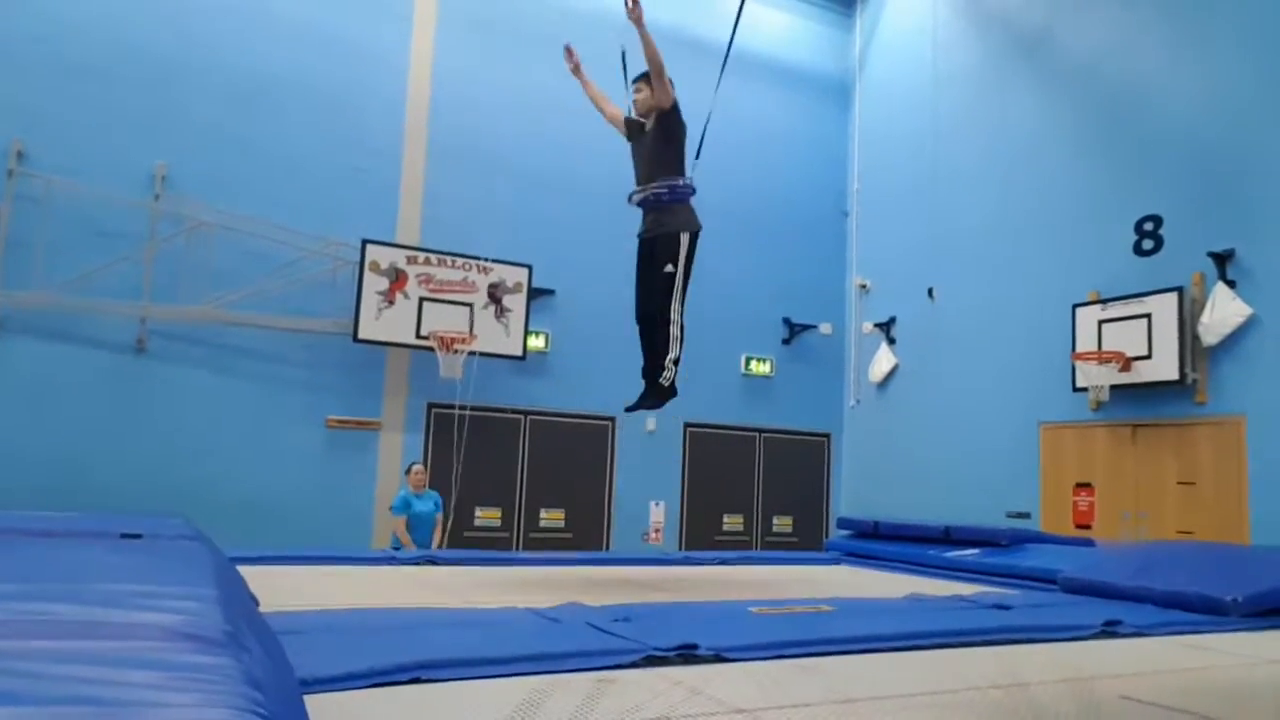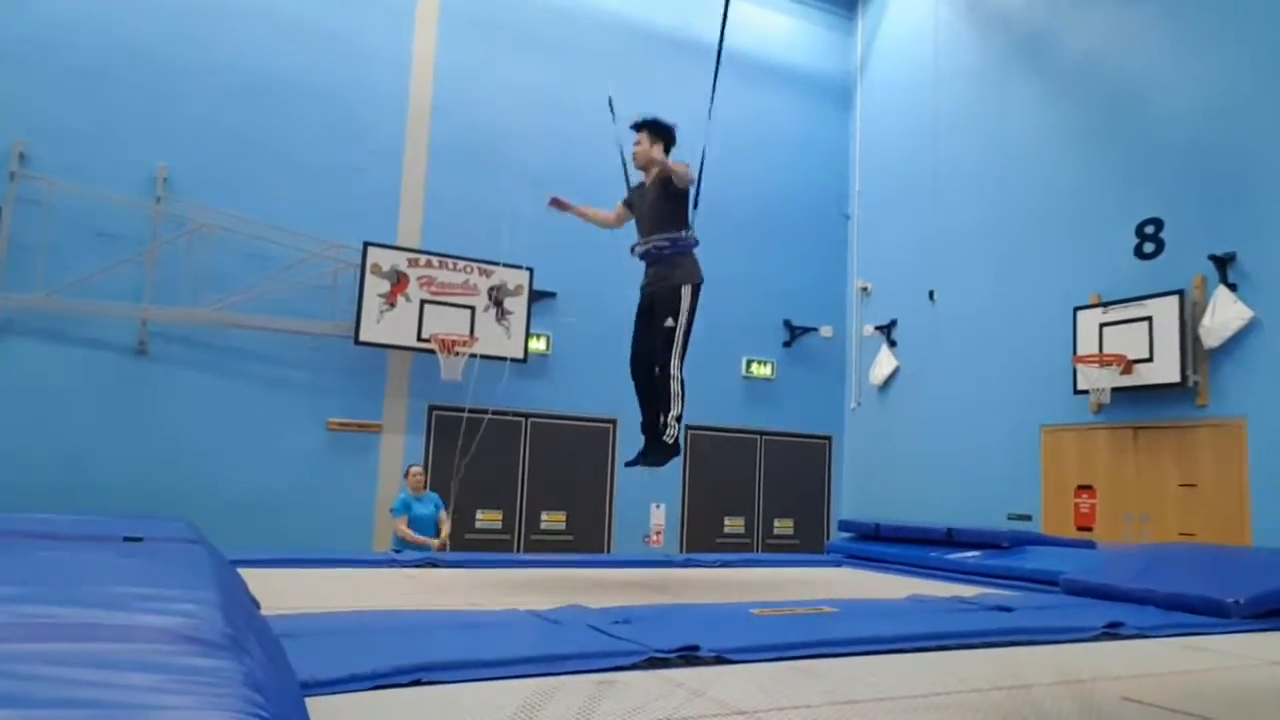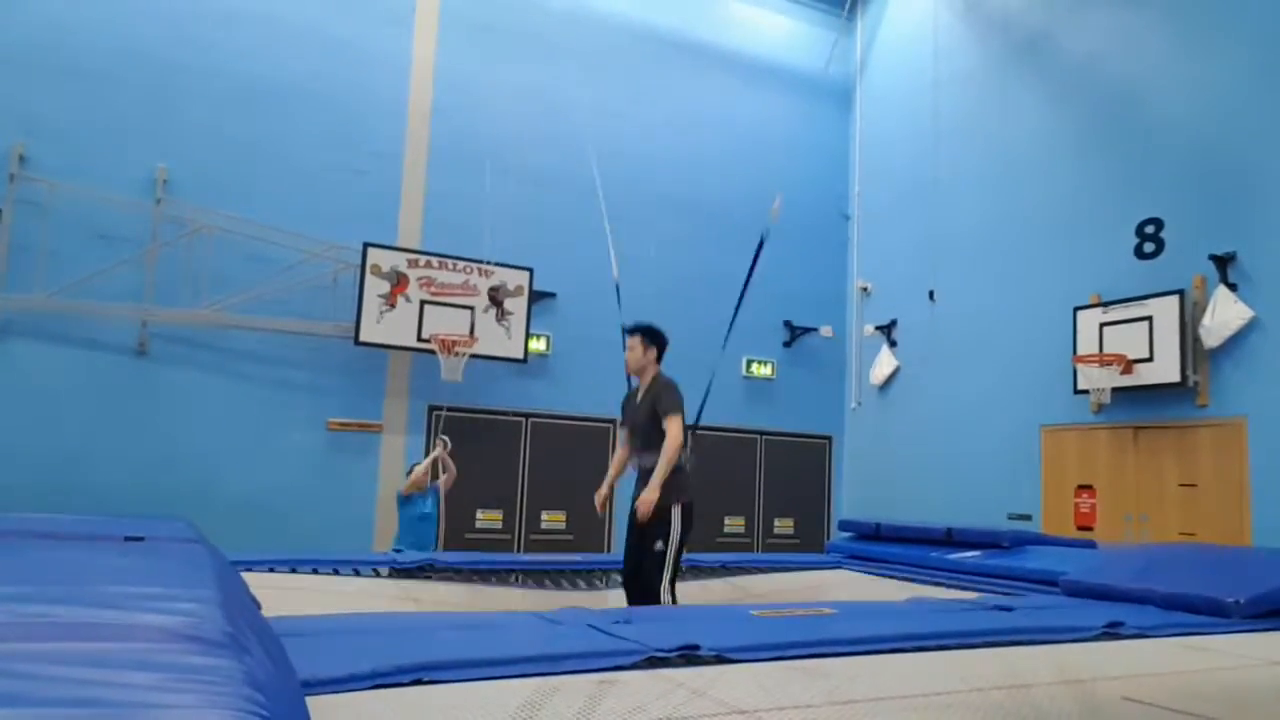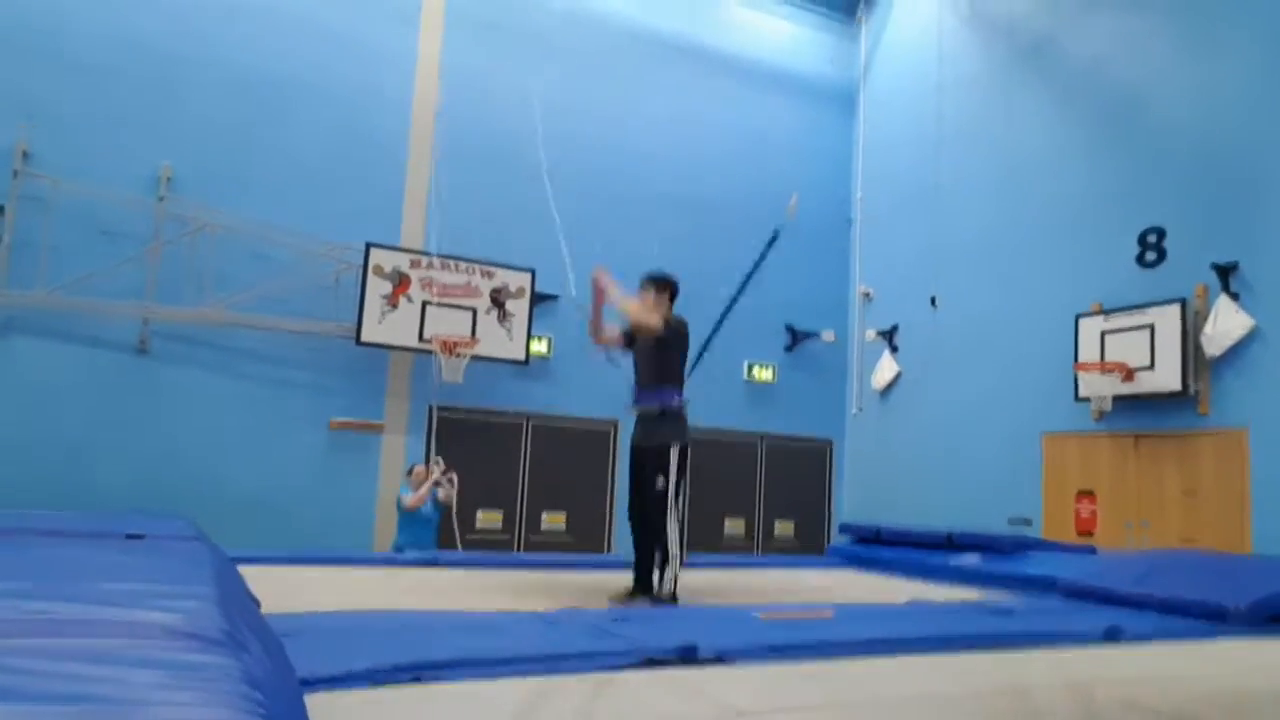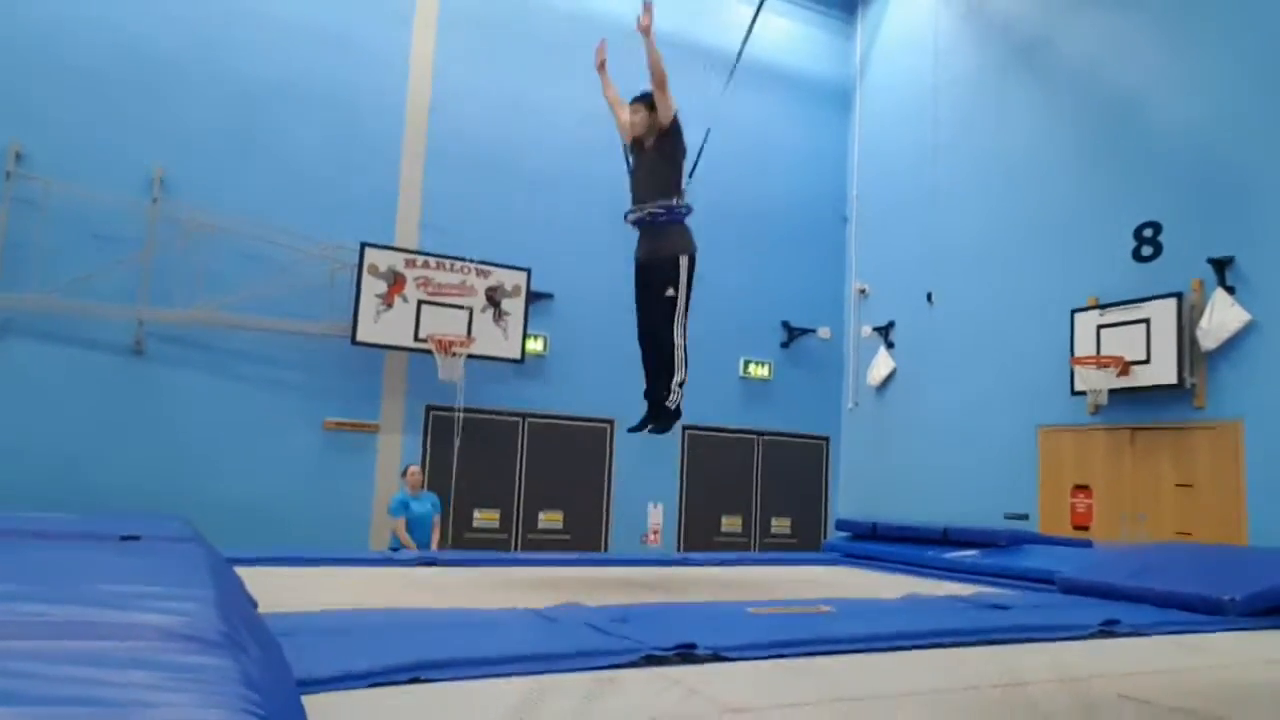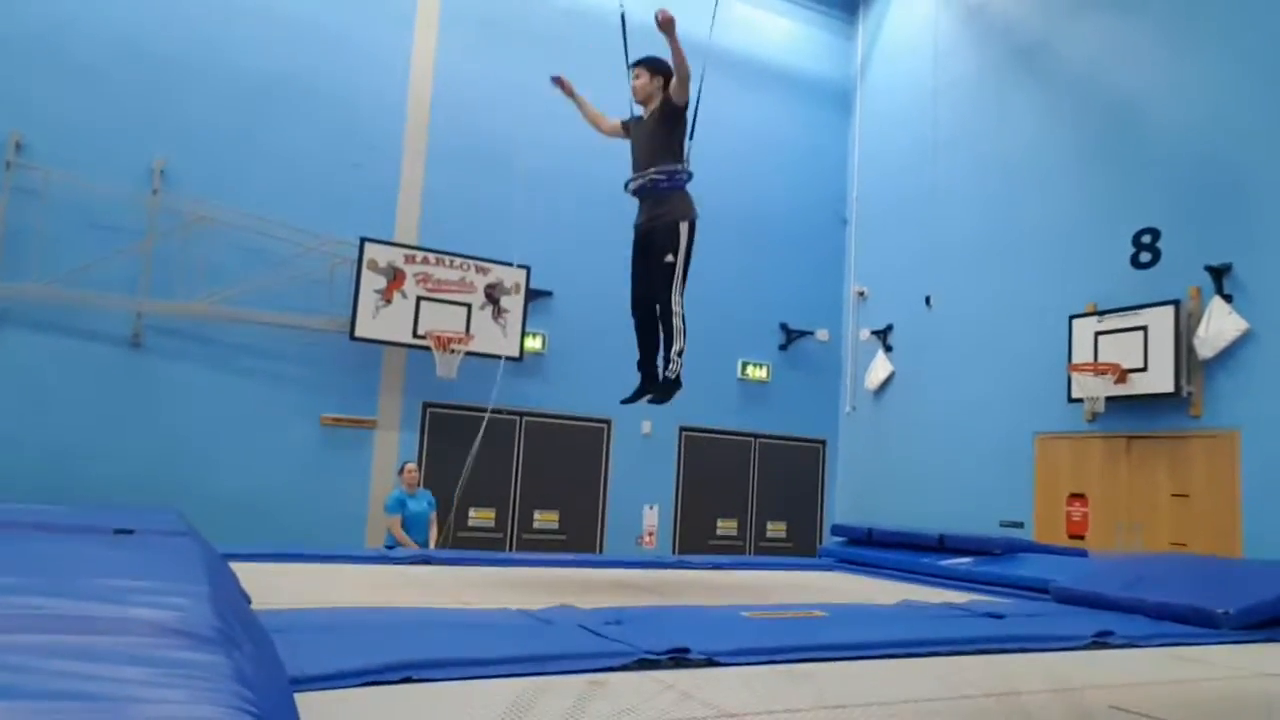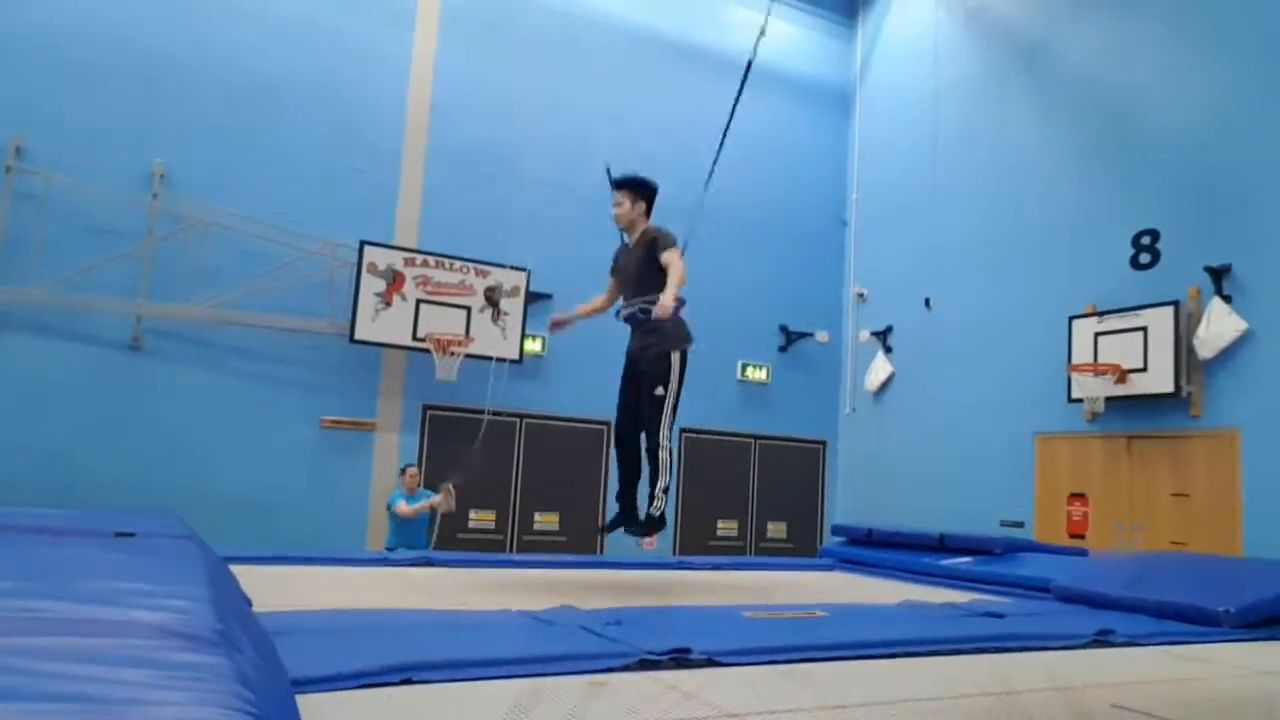
dt=0.3s
person 1, frame 1
left shoulder: (671, 121)
right shoulder: (637, 130)
left elbow: (663, 75)
right elbow: (606, 109)
right wrist: (579, 73)
left hip: (677, 226)
right hip: (650, 227)
left knee: (669, 306)
right knee: (646, 311)
left ankle: (666, 380)
right ankle: (652, 383)
person 1, frame 2
left shoulder: (670, 181)
right shoulder: (639, 191)
left elbow: (686, 176)
right elbow: (612, 219)
left wrist: (665, 161)
right wrist: (573, 209)
left hip: (679, 279)
right hip: (652, 281)
left knee: (668, 364)
right knee: (641, 364)
left ankle: (668, 440)
right ankle: (653, 440)
person 1, frame 3
left shoulder: (665, 394)
right shoulder: (631, 400)
left elbow: (674, 439)
right elbow: (624, 447)
left wrist: (654, 487)
right wrist: (605, 487)
left hip: (670, 494)
right hip: (646, 485)
left knee: (659, 580)
right knee: (632, 575)
person 1, frame 4
left shoulder: (676, 326)
right shoulder: (640, 335)
left elbow: (643, 318)
right elbow: (599, 337)
left wrist: (612, 290)
right wrist: (598, 299)
left hip: (667, 436)
right hip: (643, 434)
left knee: (664, 517)
right knee: (639, 515)
left ankle: (666, 591)
right ankle: (643, 584)
person 1, frame 5
left shoulder: (670, 140)
right shoulder: (637, 148)
left elbow: (660, 83)
right elbow: (617, 108)
right wrist: (602, 72)
left hip: (673, 247)
right hip: (646, 248)
left knee: (670, 327)
right knee: (648, 331)
left ankle: (672, 401)
right ankle: (655, 402)
person 1, frame 6
left shoulder: (672, 110)
right shoulder: (638, 123)
left elbow: (683, 75)
right elbow: (604, 125)
left wrist: (670, 34)
right wrist: (573, 95)
left hip: (674, 214)
right hip: (646, 216)
left knee: (668, 297)
right knee: (641, 302)
left ankle: (671, 373)
right ankle: (648, 376)
person 1, frame 7
left shoulder: (657, 238)
right shoulder: (623, 252)
left elbow: (677, 267)
right elbow: (607, 297)
left wrist: (670, 292)
right wrist: (570, 317)
left hip: (665, 343)
right hip: (640, 344)
left knee: (657, 429)
right knee: (625, 430)
left ankle: (656, 512)
right ankle: (627, 508)
